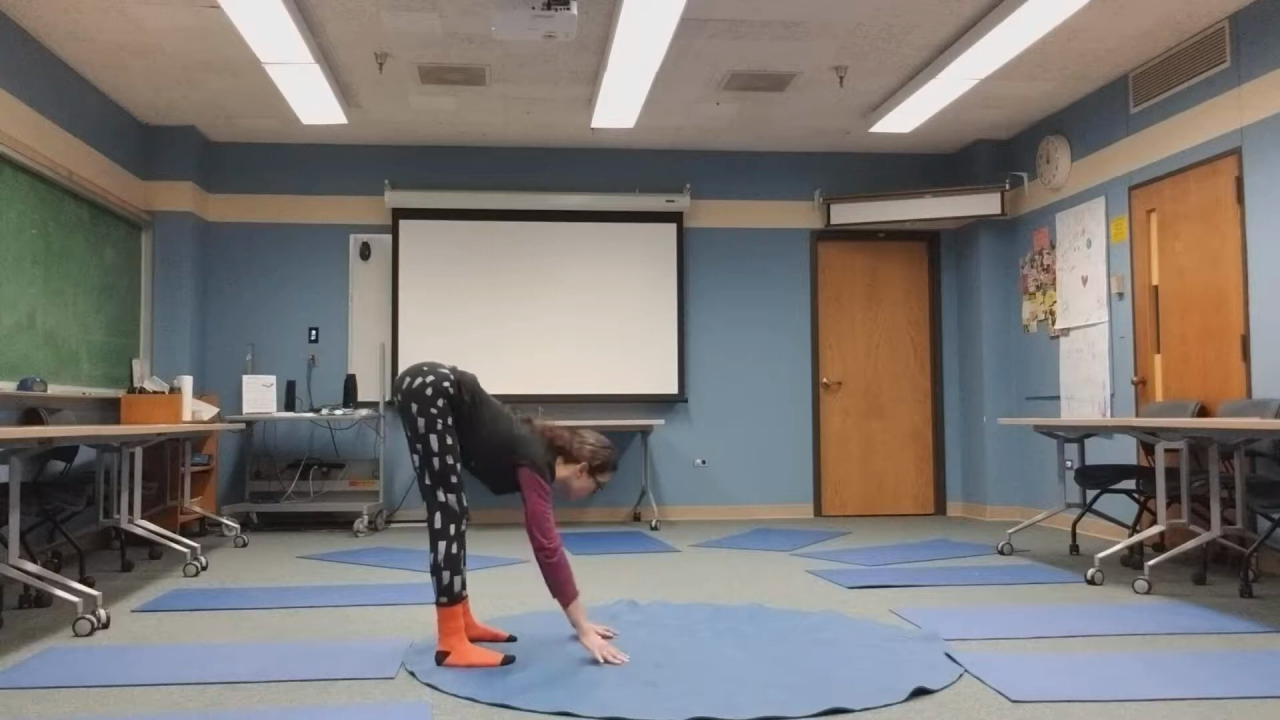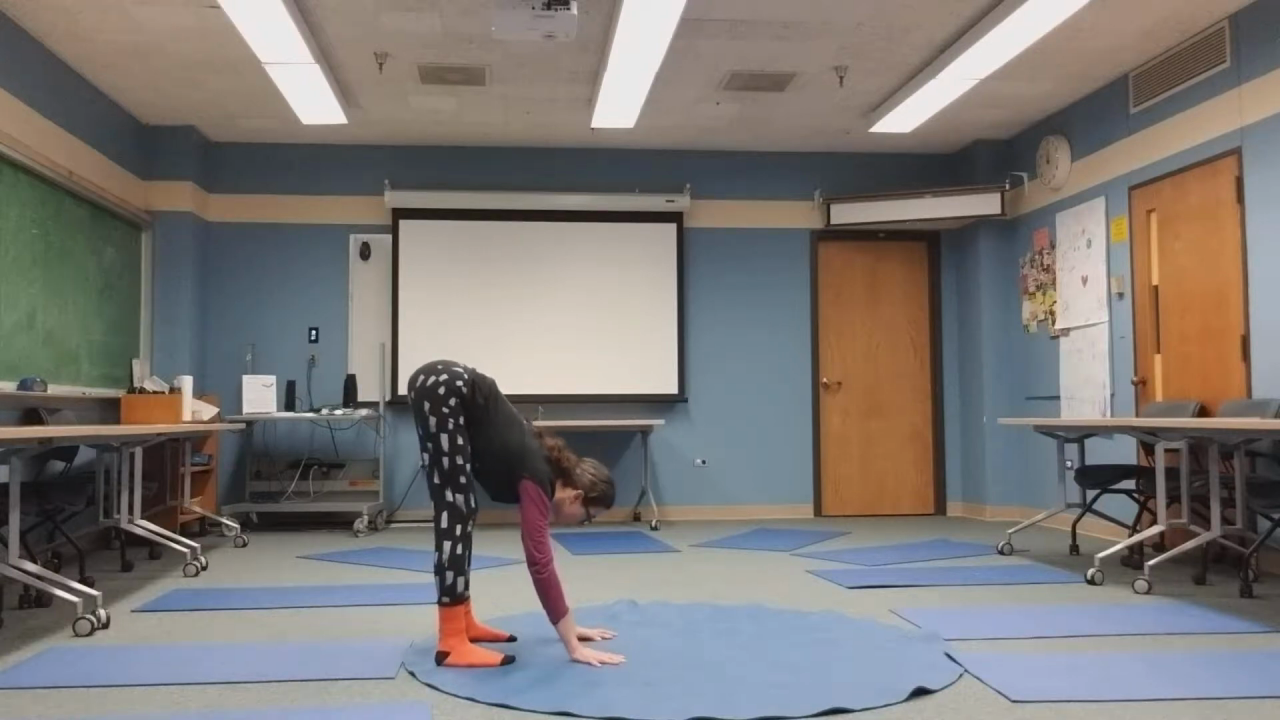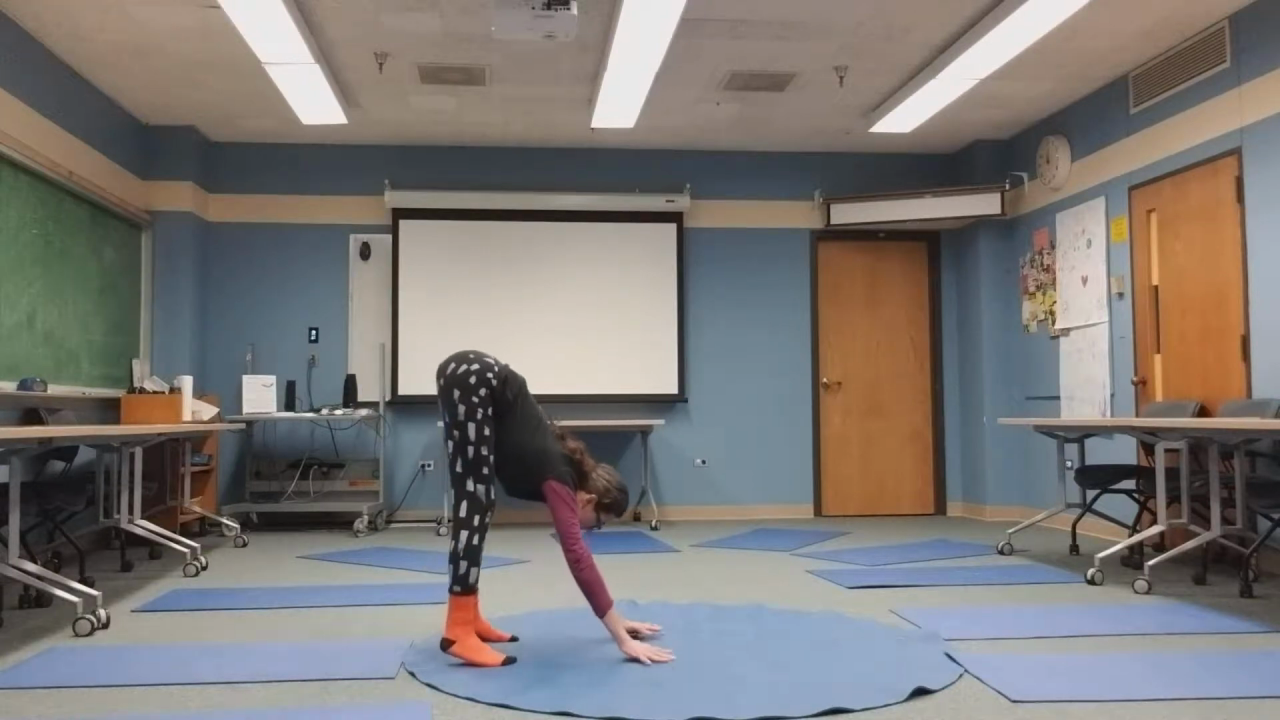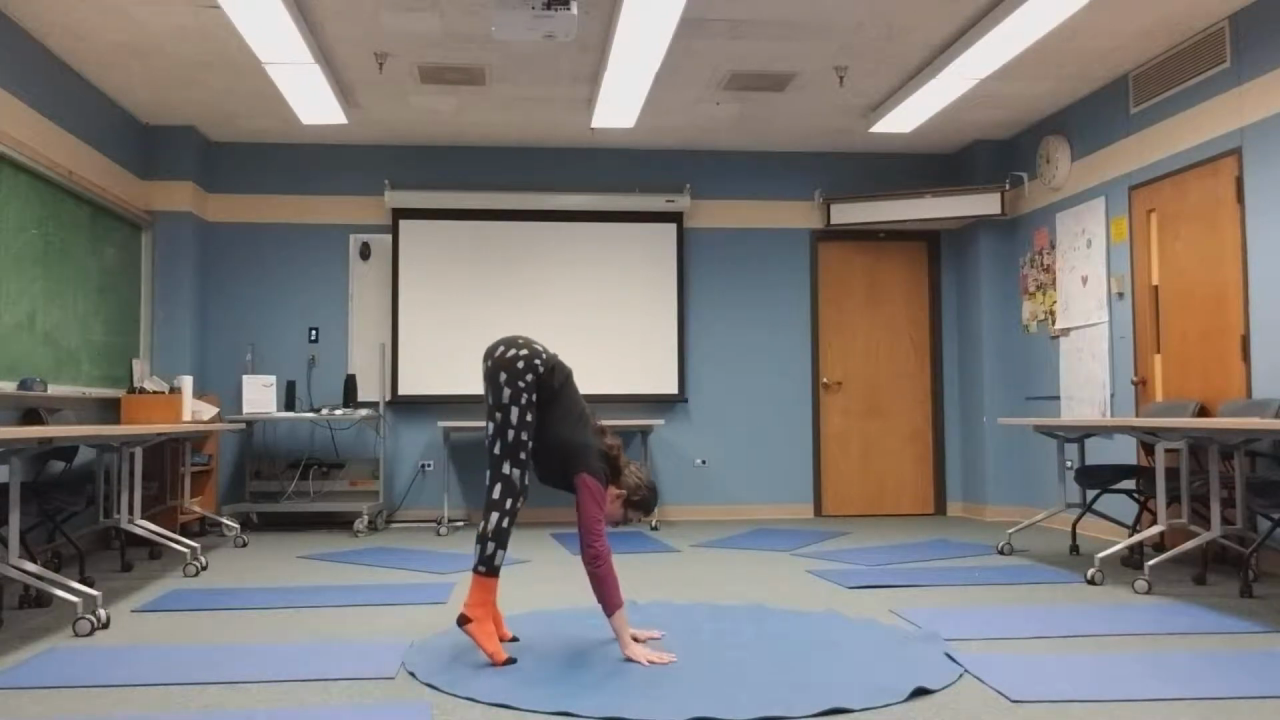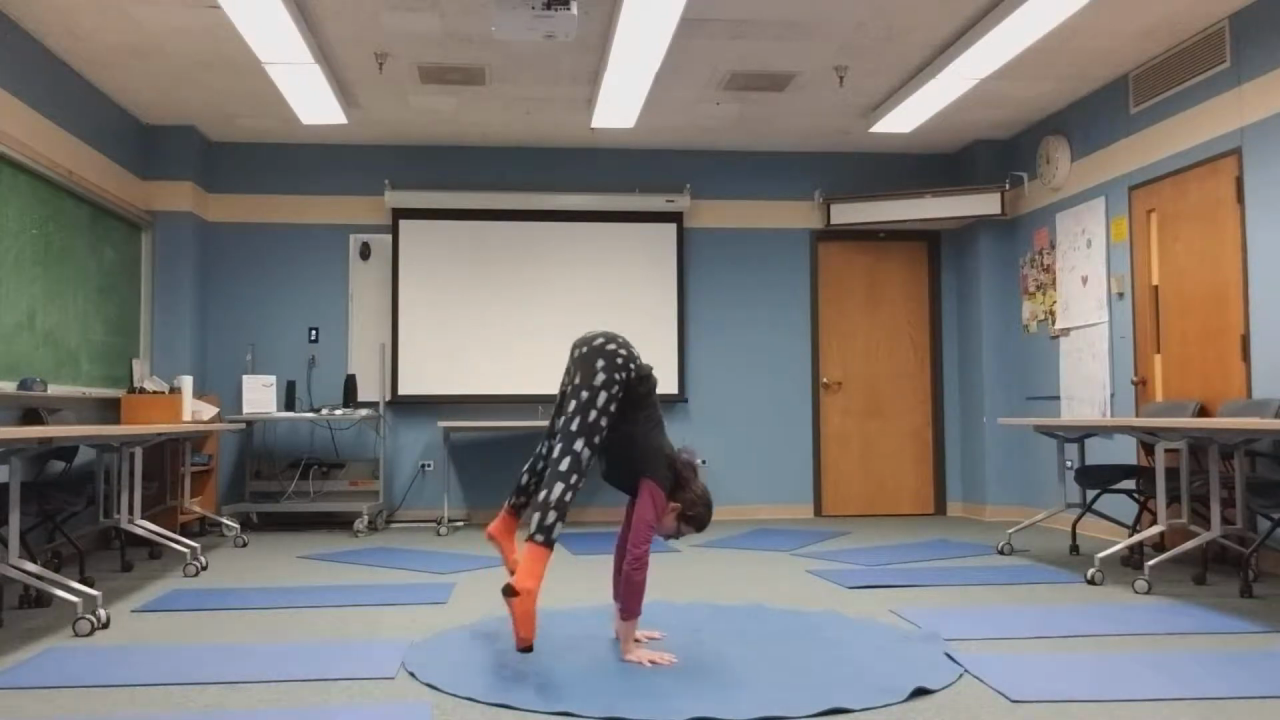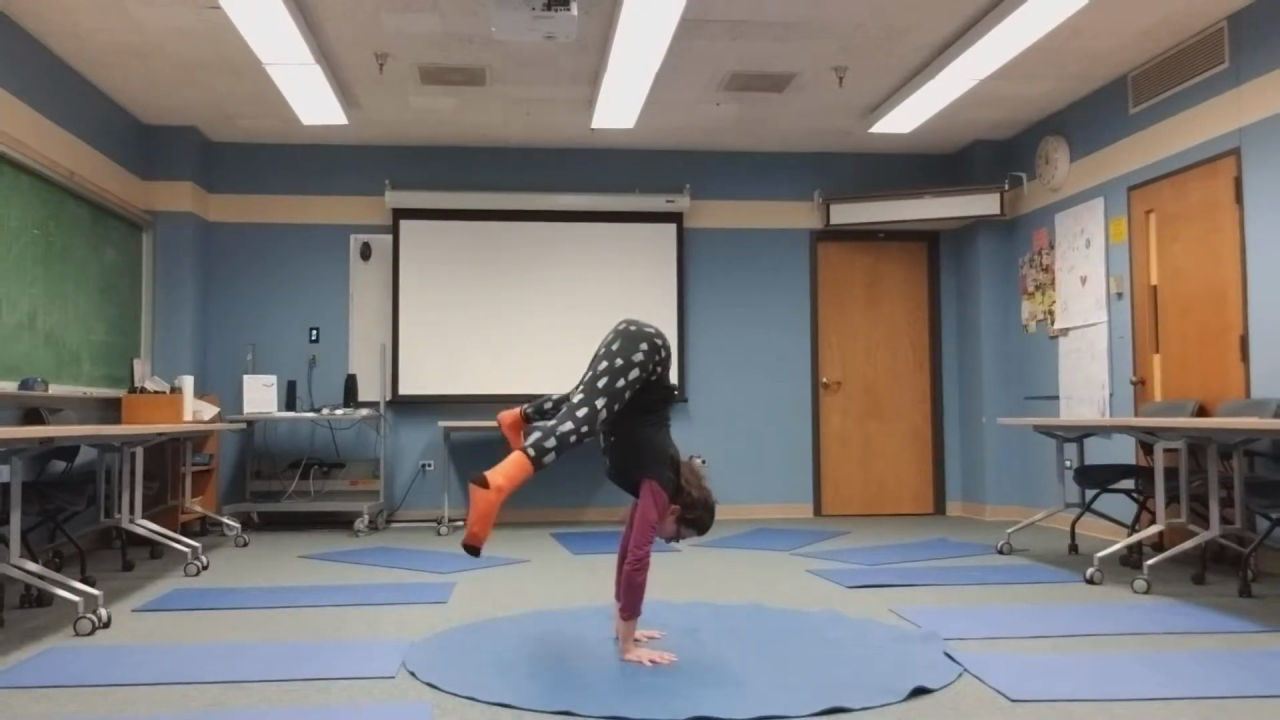
dt=0.5s
person 1, frame 1
left shoulder: (540, 456)
right shoulder: (536, 463)
left elbow: (546, 546)
right elbow: (548, 549)
left wrist: (579, 622)
right wrist: (584, 631)
left hip: (434, 391)
right hip: (428, 390)
left knee: (451, 513)
right knee: (448, 513)
left ankle: (462, 621)
right ankle: (452, 643)
person 1, frame 2
left shoulder: (547, 471)
right shoulder: (537, 477)
left elbow: (540, 559)
right elbow: (540, 562)
left wrist: (569, 627)
right wrist: (573, 647)
left hip: (449, 390)
right hip: (441, 389)
left knee: (460, 512)
right knee: (455, 514)
left ankle: (463, 621)
right ankle: (452, 642)
person 1, frame 3
left shoulder: (564, 470)
right shoulder: (558, 478)
left elbow: (577, 554)
right elbow: (578, 558)
left wrist: (618, 624)
right wrist: (623, 639)
left hip: (476, 379)
right hip: (471, 378)
left knee: (477, 505)
right knee: (475, 505)
left ankle: (469, 618)
right ankle: (459, 630)
person 1, frame 4
left shoulder: (595, 466)
right shoulder: (593, 472)
left elbow: (593, 551)
right elbow: (596, 553)
left wrist: (624, 629)
right wrist: (626, 643)
left hip: (524, 367)
right hip: (518, 364)
left knee: (507, 489)
right knee: (509, 490)
left ankle: (485, 607)
right ankle: (478, 610)
person 1, frame 5
left shoulder: (647, 479)
right shoulder: (658, 483)
left elbow: (626, 544)
right elbow: (635, 557)
left wrist: (623, 625)
right wrist: (627, 643)
left hip: (600, 357)
left knee: (558, 448)
right knee: (571, 462)
left ankle: (506, 524)
right ankle: (526, 584)
person 1, frame 6
left shoulder: (653, 479)
right shoulder: (660, 485)
left elbow: (629, 550)
right elbow: (636, 560)
left wrist: (624, 626)
right wrist: (628, 644)
left knee: (580, 406)
left ankle: (518, 419)
right ankle: (496, 485)
